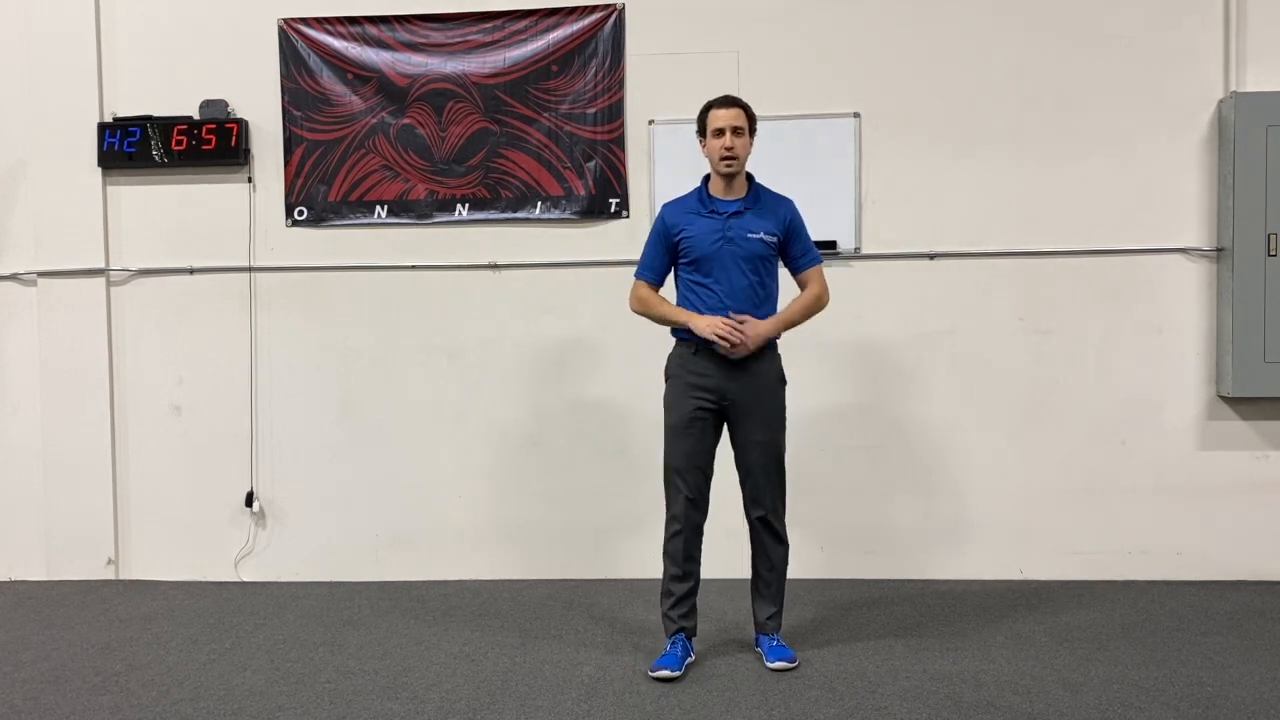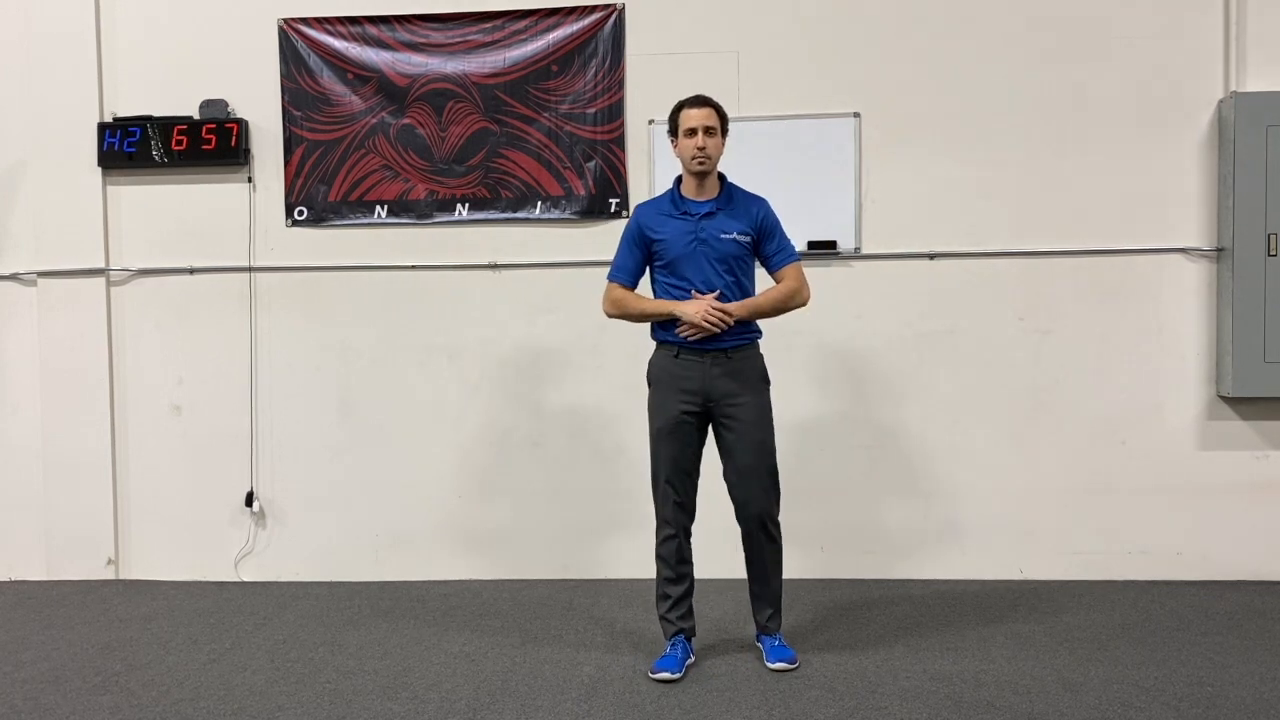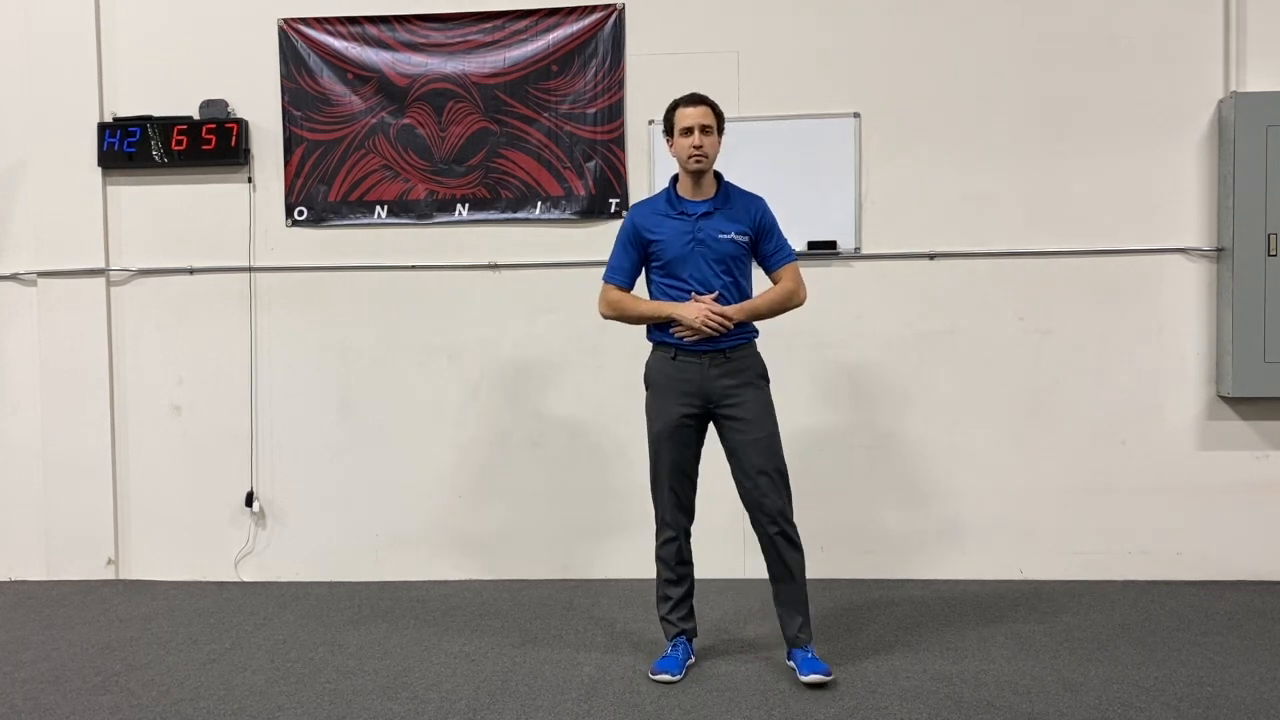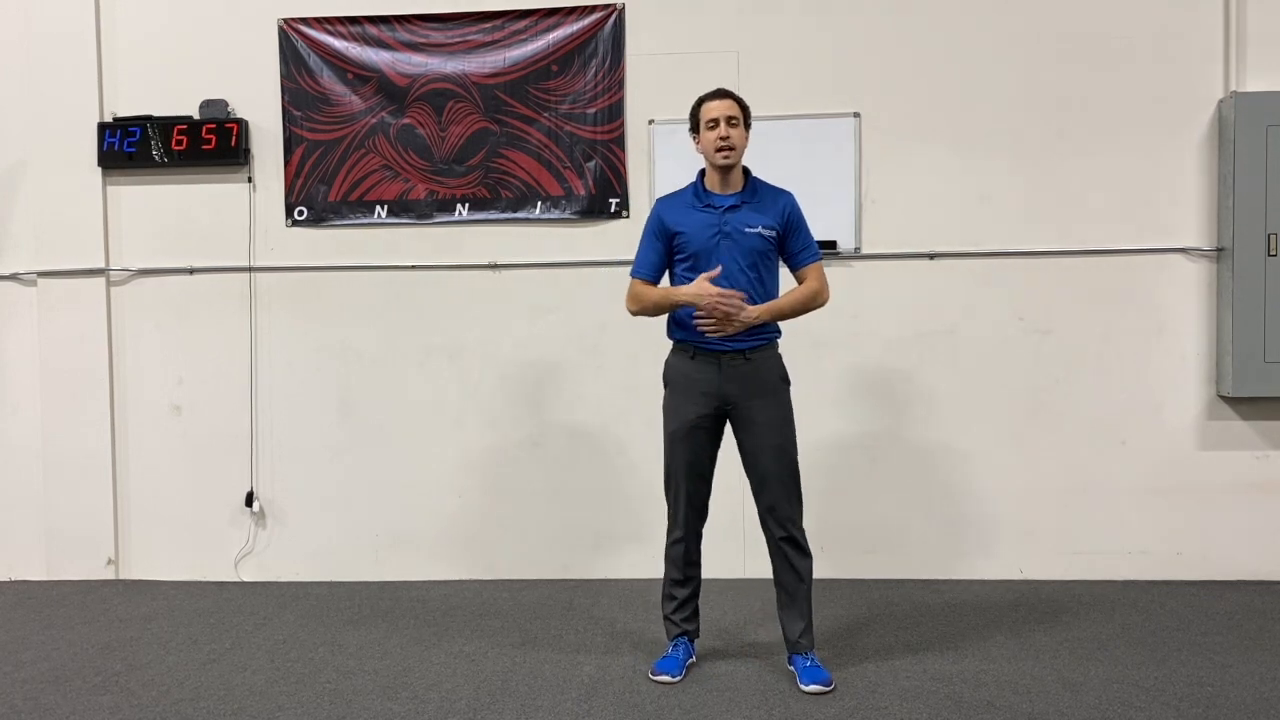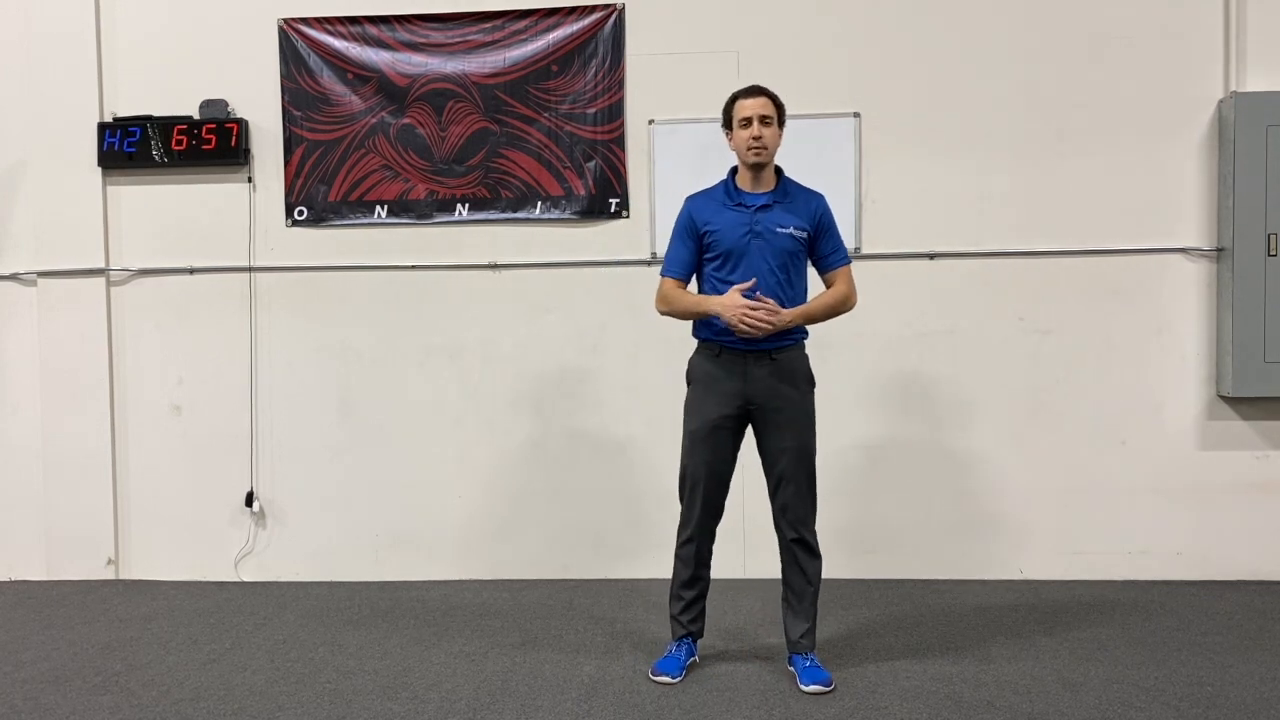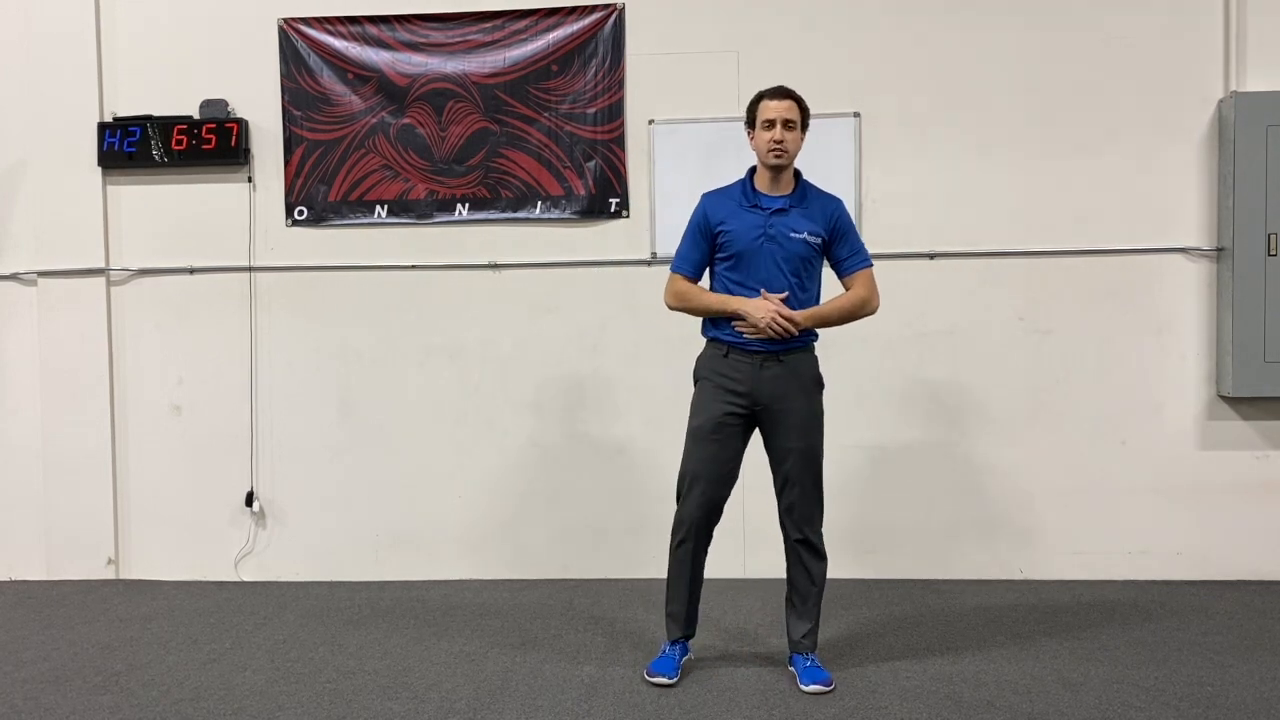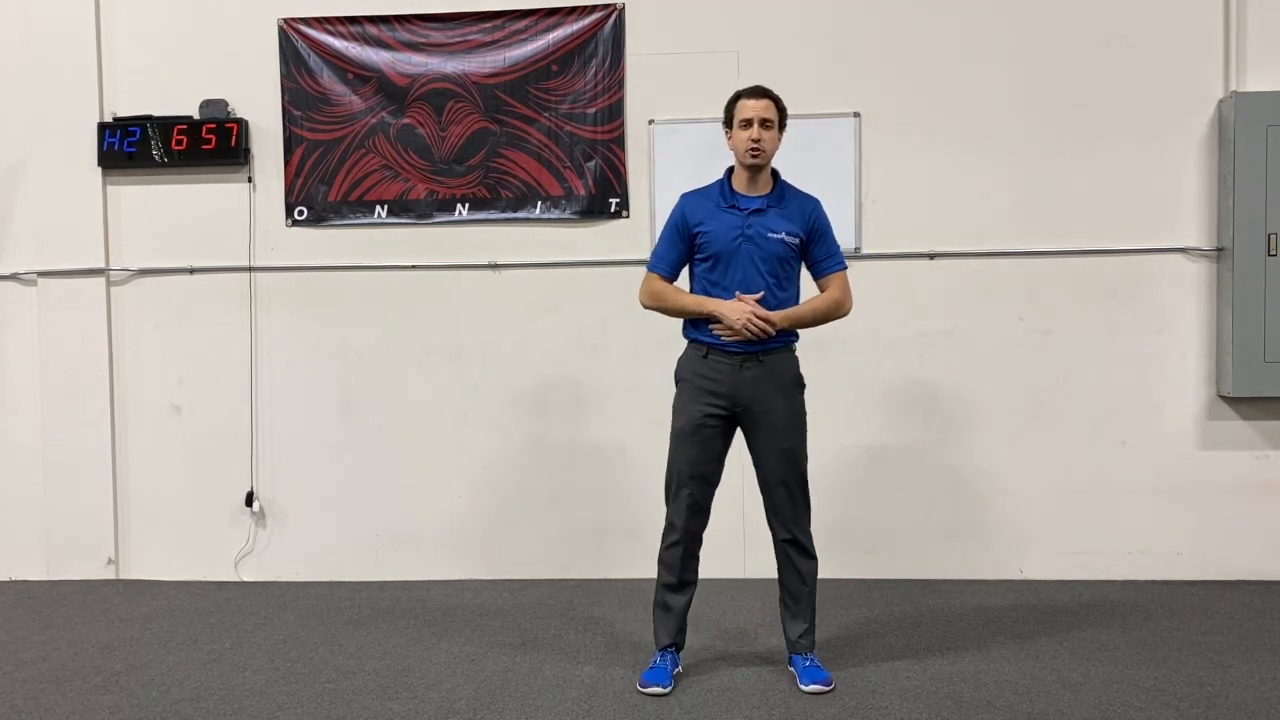
dt=0.3s
person 1, frame 1
left shoulder: (780, 212)
right shoulder: (675, 216)
left elbow: (816, 290)
right elbow: (641, 295)
left wrist: (768, 326)
right wrist: (696, 320)
left hip: (759, 371)
right hip: (692, 370)
left knee: (766, 508)
right knee: (684, 509)
left ankle: (768, 629)
right ankle: (679, 634)
person 1, frame 2
left shoulder: (753, 210)
right shoulder: (648, 218)
left elbow: (796, 289)
right elbow: (615, 300)
left wrist: (731, 310)
right wrist: (680, 307)
left hip: (740, 368)
right hip: (674, 372)
left knee: (757, 505)
right knee: (674, 512)
left ankle: (768, 626)
right ankle: (678, 636)
person 1, frame 3
left shoulder: (751, 209)
right shoulder: (644, 217)
left elbow: (793, 288)
right elbow: (611, 301)
left wrist: (731, 313)
right wrist: (678, 309)
left hip: (739, 368)
right hip: (672, 372)
left knee: (772, 507)
right knee: (672, 515)
left ankle: (799, 641)
right ankle: (679, 637)
person 1, frame 4
left shoulder: (779, 205)
right shoulder: (669, 211)
left elbow: (816, 288)
right elbow: (636, 299)
left wrist: (755, 312)
right wrist: (687, 296)
left hip: (760, 369)
right hip: (691, 371)
left knee: (782, 514)
right knee: (685, 514)
left ankle: (801, 647)
right ankle: (681, 637)
person 1, frame 5
left shoulder: (810, 206)
right shoulder: (699, 208)
left elbow: (844, 292)
right elbow: (667, 297)
left wrist: (789, 316)
right wrist: (720, 305)
left hip: (785, 371)
right hip: (716, 370)
left knee: (796, 517)
right knee: (698, 513)
left ankle: (801, 647)
right ankle: (684, 637)
person 1, frame 6
left shoulder: (827, 210)
right shoulder: (715, 206)
left elbow: (865, 296)
right elbow: (676, 291)
left wrist: (797, 317)
right wrist: (744, 305)
left hip: (794, 373)
right hip: (723, 370)
left knee: (802, 518)
right knee: (695, 510)
left ankle: (803, 648)
right ankle: (677, 639)
person 1, frame 7
left shoulder: (805, 210)
right shoulder: (693, 207)
left elbow: (838, 298)
right elbow: (651, 291)
left wrist: (775, 319)
right wrist: (719, 307)
left hip: (775, 374)
right hip: (704, 372)
left knee: (790, 518)
right knee: (684, 516)
left ankle: (801, 648)
right ankle: (667, 648)
